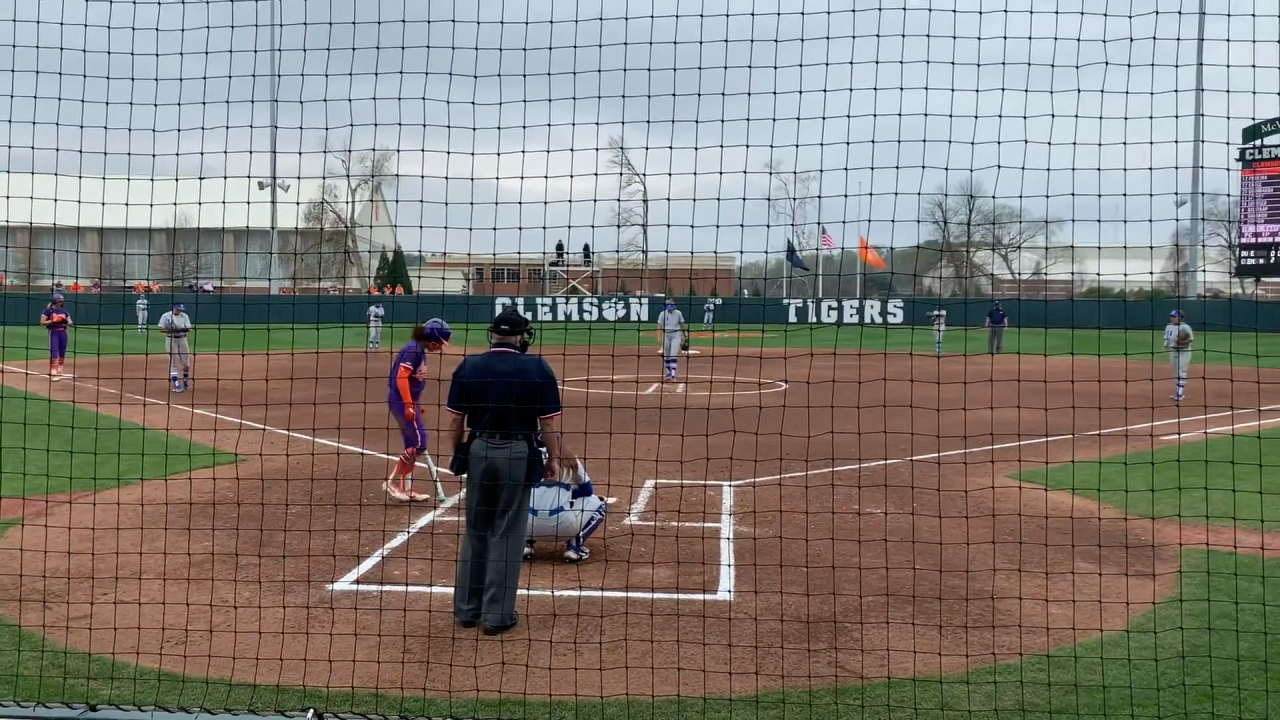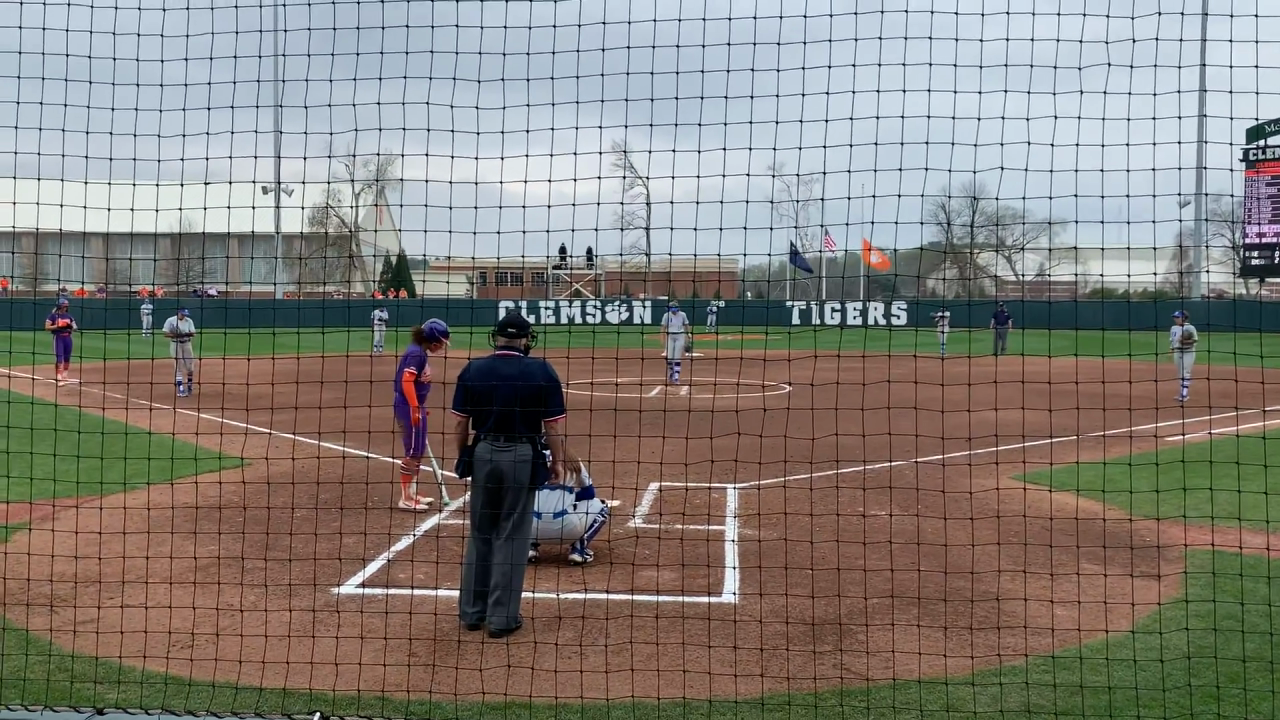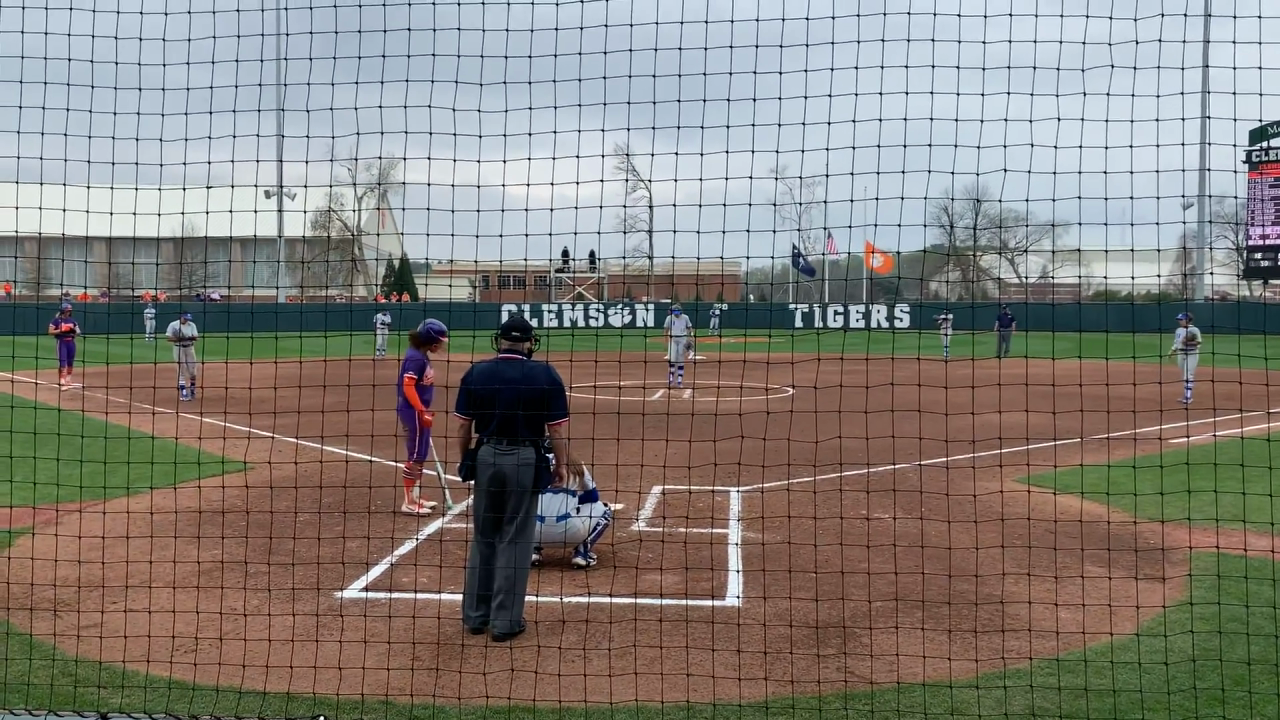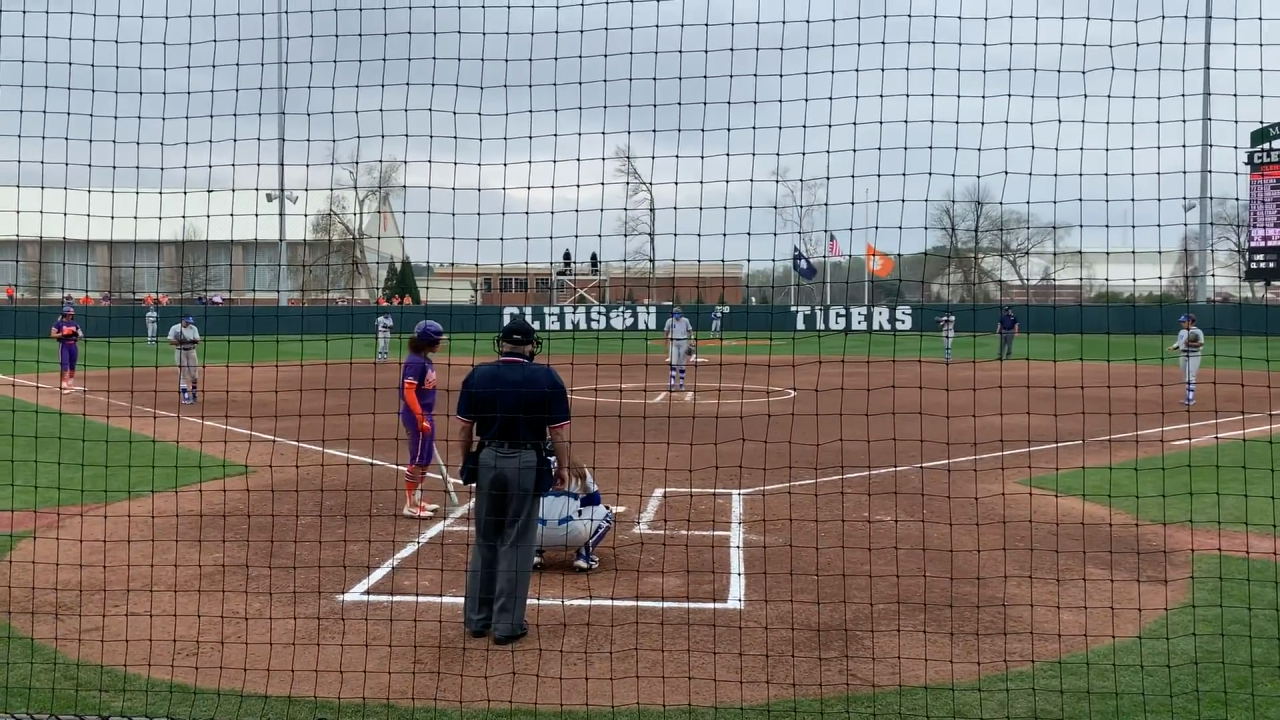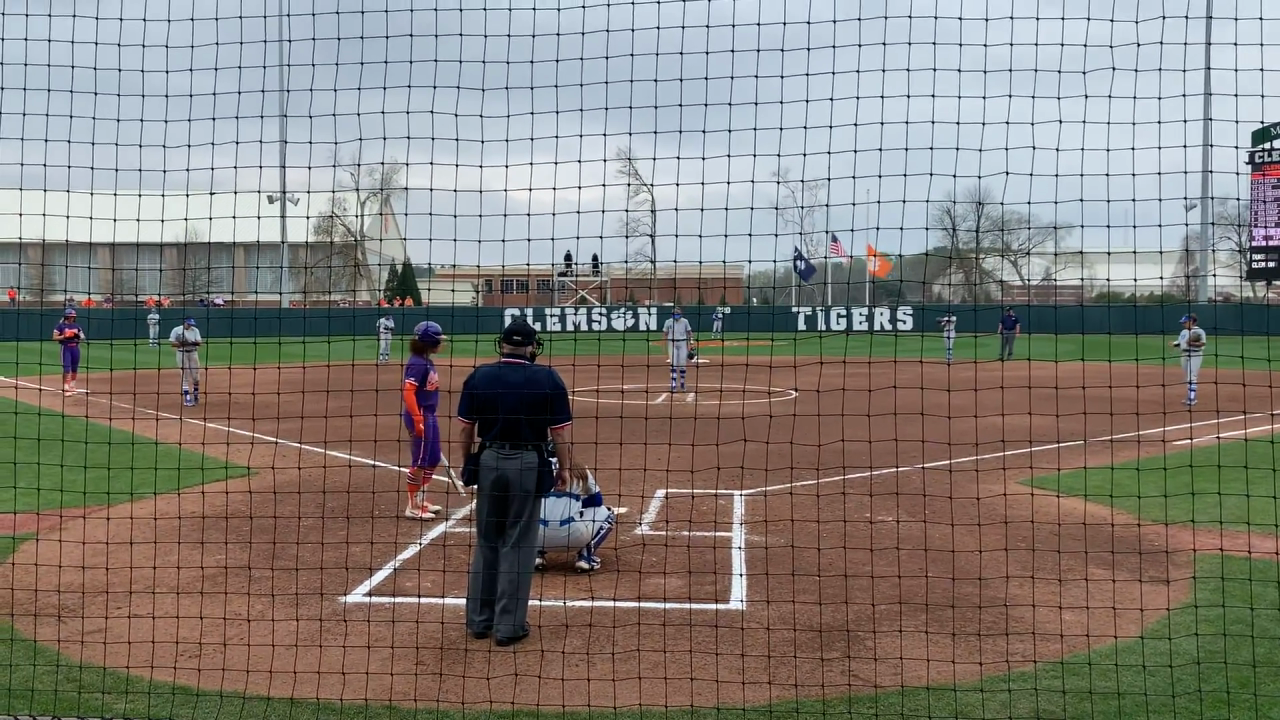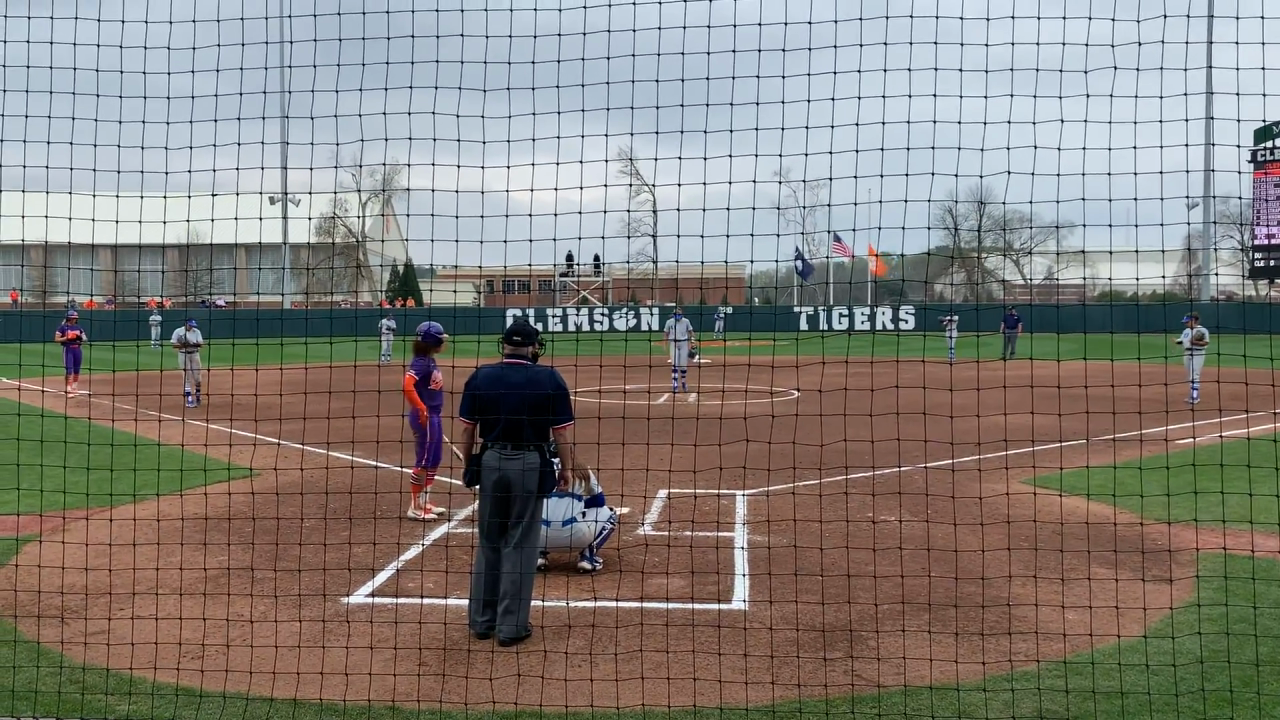
dt=0.2s
person 1, frame 1
left shoulder: (468, 366)
right shoulder: (537, 368)
left elbow: (455, 419)
right elbow: (549, 421)
left wrist: (457, 455)
right wrist: (553, 458)
left hip: (479, 451)
right hip: (518, 454)
left knee: (475, 531)
right knee: (508, 534)
left ankle: (467, 608)
right ankle: (497, 614)
person 1, frame 2
left shoulder: (473, 369)
right shoulder: (541, 371)
left elbow: (460, 422)
right elbow: (553, 425)
left wrist: (462, 458)
right wrist: (557, 461)
left hip: (483, 454)
right hip: (522, 457)
left knee: (479, 533)
right knee: (512, 536)
left ankle: (472, 611)
right ankle: (502, 617)
person 1, frame 3
left shoulder: (476, 373)
right shoulder: (544, 374)
left elbow: (463, 425)
right elbow: (556, 428)
left wrist: (465, 461)
right wrist: (561, 464)
left hip: (486, 457)
right hip: (525, 460)
left knee: (482, 537)
right knee: (515, 539)
left ankle: (475, 615)
right ankle: (505, 621)
person 1, frame 4
left shoulder: (477, 375)
right shoulder: (546, 377)
left elbow: (464, 427)
right elbow: (558, 430)
left wrist: (467, 463)
right wrist: (563, 467)
left hip: (487, 460)
right hip: (526, 463)
left knee: (484, 540)
right knee: (517, 543)
left ankle: (477, 618)
right ankle: (507, 623)
person 1, frame 5
left shoulder: (479, 376)
right shoulder: (547, 378)
left elbow: (466, 428)
right elbow: (560, 431)
left wrist: (467, 465)
right wrist: (564, 467)
left hip: (488, 461)
right hip: (528, 464)
left knee: (486, 542)
right knee: (518, 544)
left ankle: (479, 619)
right ankle: (508, 625)
person 1, frame 6
left shoulder: (480, 377)
right shoulder: (549, 378)
left elbow: (467, 428)
right elbow: (561, 431)
left wrist: (468, 465)
right wrist: (566, 468)
left hip: (490, 462)
right hip: (530, 465)
left knee: (488, 542)
right knee: (521, 544)
left ankle: (482, 620)
right ankle: (511, 625)
person 2, frame 1
left shoulder: (419, 351)
right shoulder: (412, 349)
right elbow: (401, 377)
left wrist: (414, 405)
right wrist: (408, 405)
left hip: (409, 402)
right hip: (402, 401)
left knee: (415, 445)
right knee: (418, 444)
left ankle: (406, 489)
right ankle: (392, 481)
person 2, frame 2
left shoulder: (421, 353)
right shoulder: (416, 353)
right elbow: (406, 382)
right wrist: (415, 409)
left hip: (415, 406)
right hip: (408, 406)
left knee: (418, 452)
right knee: (412, 452)
left ankle: (412, 494)
right ankle: (406, 499)
person 2, frame 3
left shoulder: (422, 356)
right shoulder: (415, 357)
right elbow: (408, 387)
right wrist: (422, 411)
left hip: (419, 410)
right hip: (413, 411)
left knee: (421, 456)
right knee: (415, 456)
left ankle: (415, 497)
right ankle: (409, 503)
person 2, frame 4
left shoulder: (425, 360)
right shoulder: (415, 361)
right elbow: (408, 392)
right wrist: (420, 418)
left hip: (425, 413)
right hip: (416, 415)
left knee: (426, 458)
right knee: (417, 459)
left ankle: (417, 500)
right ankle: (411, 506)
person 2, frame 5
left shoulder: (426, 361)
right shoulder: (418, 363)
right elbow: (408, 392)
right wrist: (417, 419)
left hip: (429, 415)
right hip: (419, 417)
left knee: (433, 459)
right knee: (419, 461)
left ankle: (421, 501)
right ankle: (413, 507)
person 2, frame 6
left shoulder: (429, 360)
right shoulder: (422, 362)
right elbow: (407, 386)
right wrist: (421, 410)
left hip: (433, 416)
right hip: (425, 418)
left knee: (434, 461)
right knee: (423, 461)
left ankle: (424, 502)
right ankle: (415, 508)
